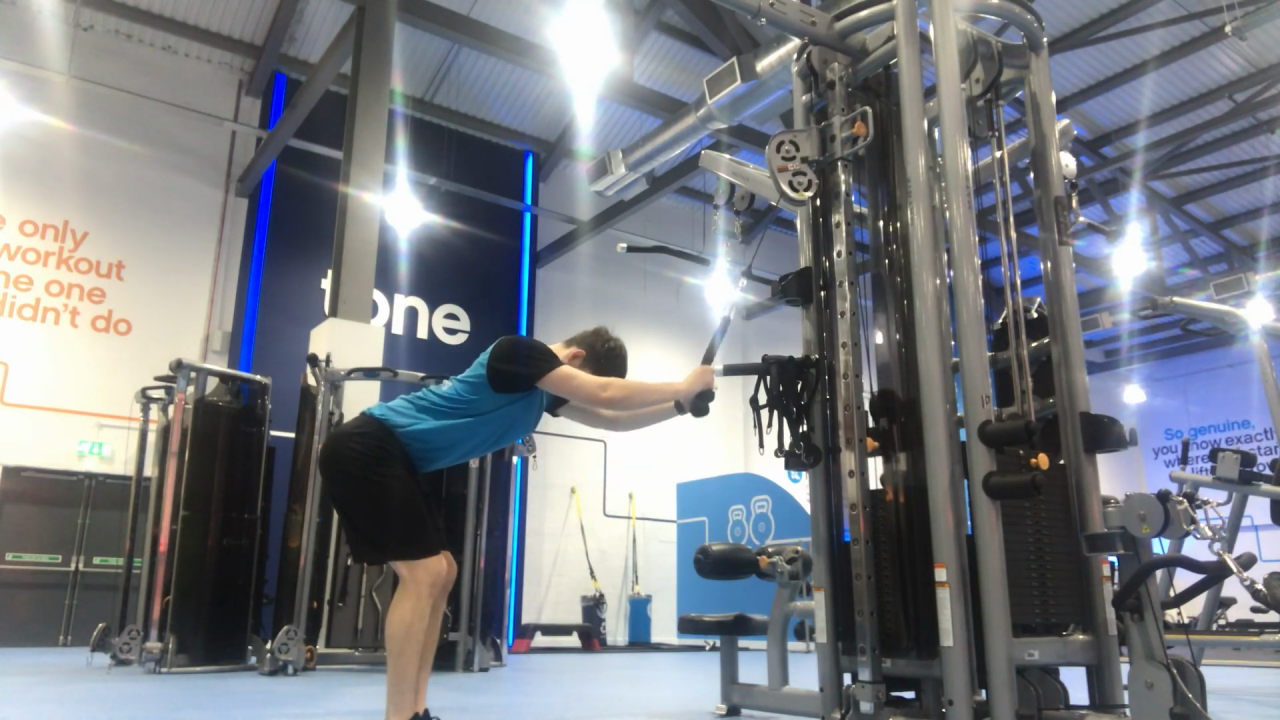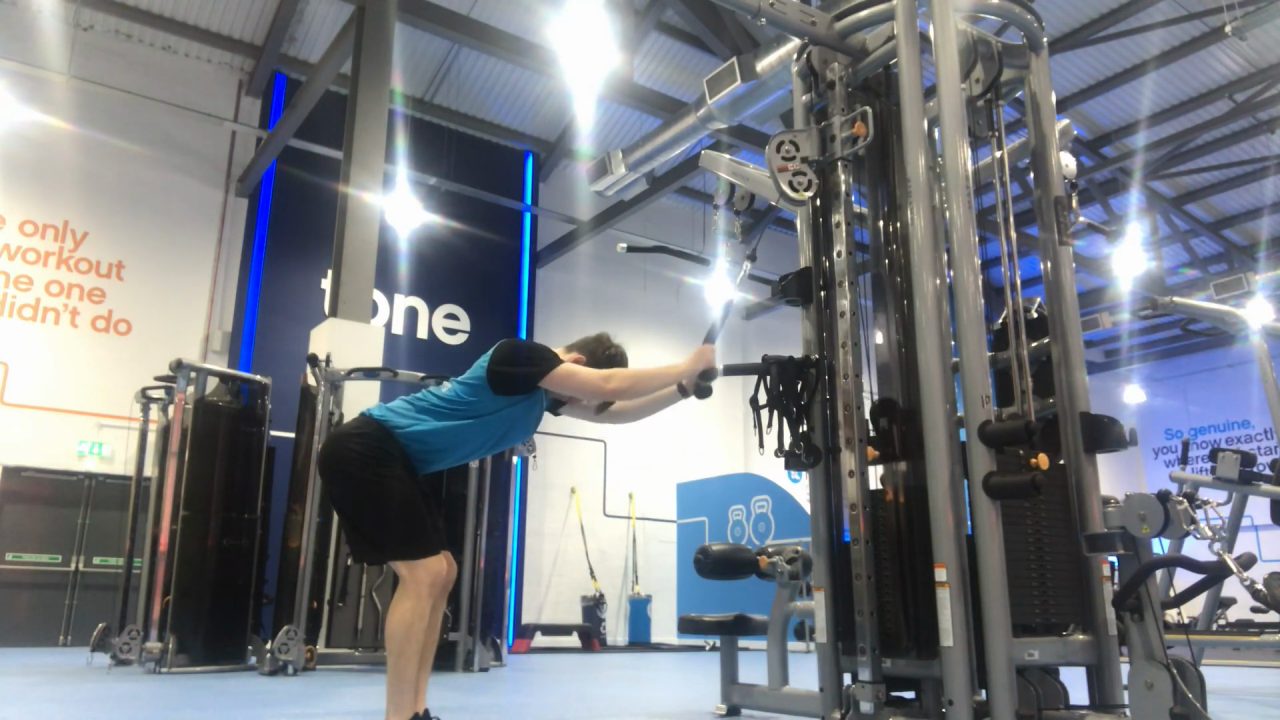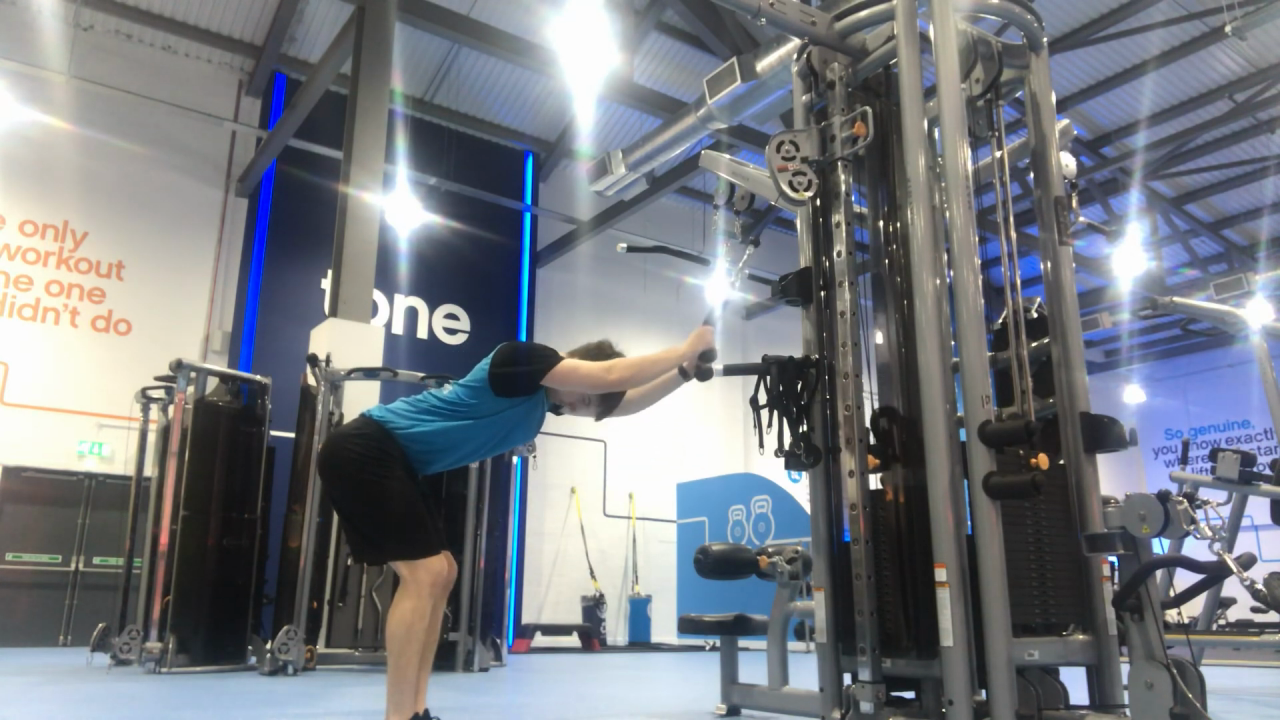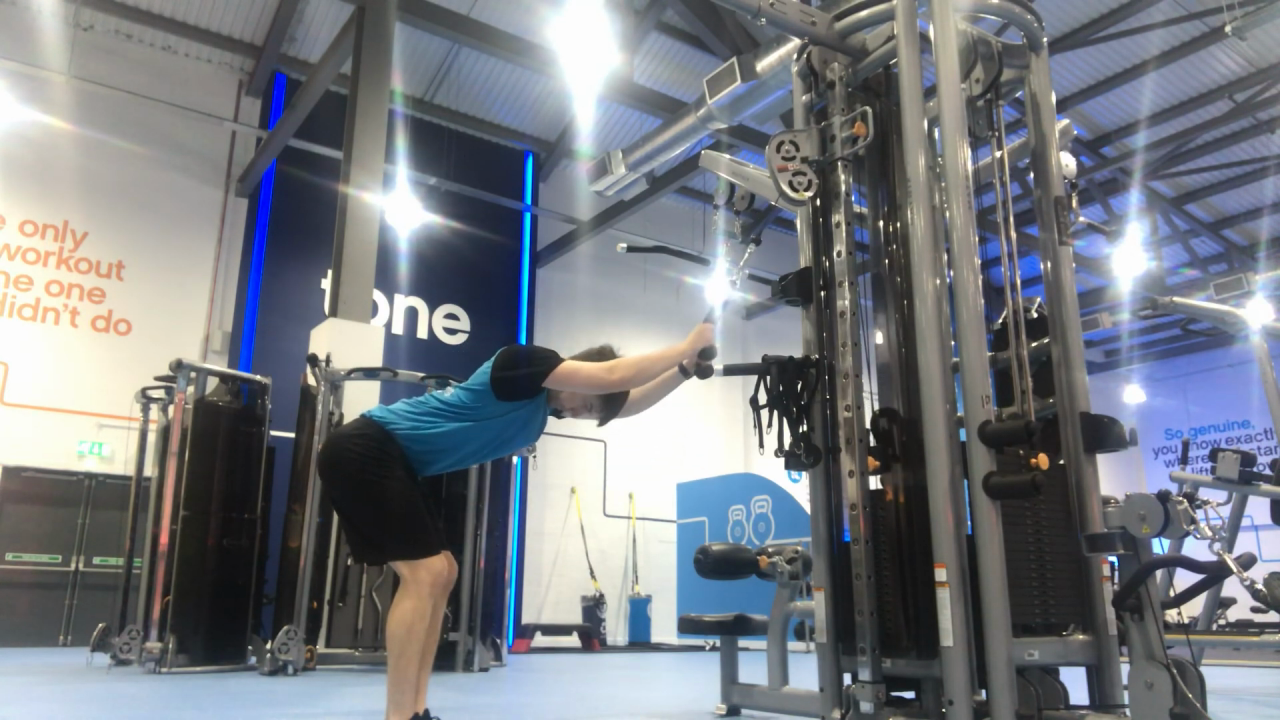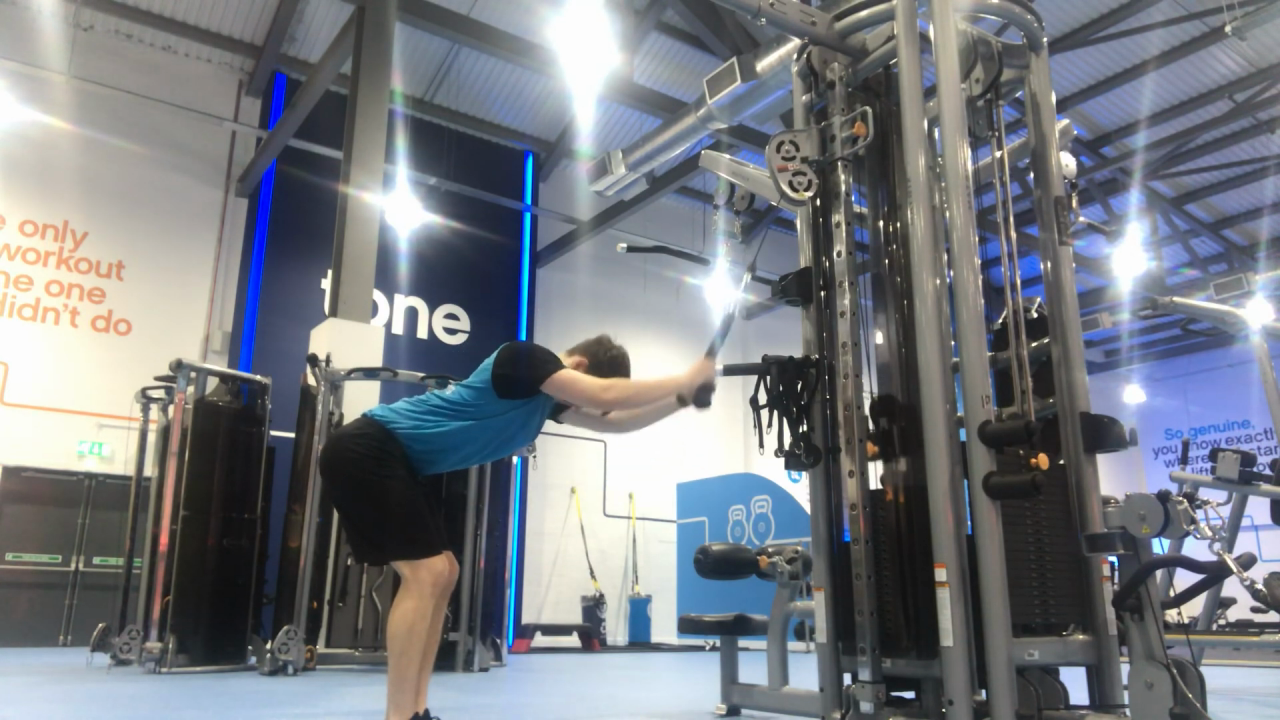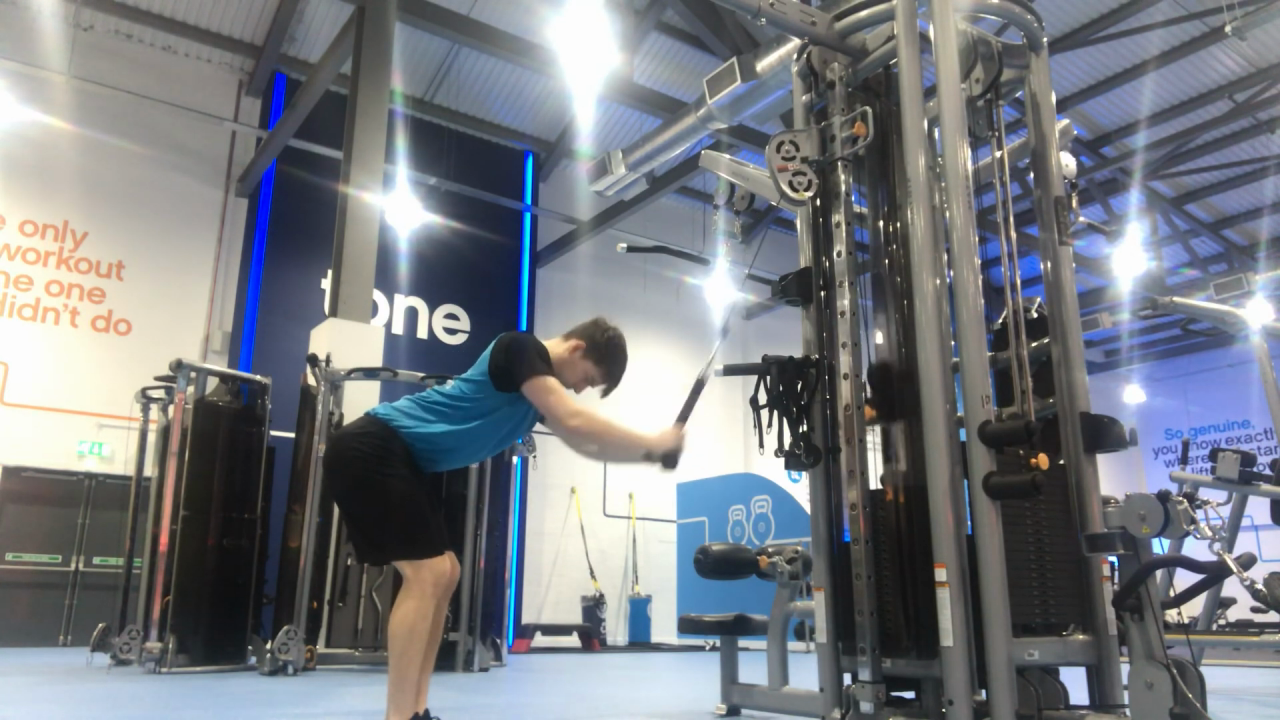
dt=0.2s
person 1, frame 1
left shoulder: (545, 387)
right shoulder: (520, 352)
left elbow: (611, 417)
right elbow: (606, 394)
left wrist: (680, 403)
right wrist: (684, 387)
left hip: (391, 457)
right hip: (367, 449)
left knee: (439, 573)
right knee: (423, 573)
person 1, frame 2
left shoulder: (544, 389)
right shoulder: (520, 355)
left elbow: (617, 410)
right elbow: (610, 384)
left wrist: (684, 387)
right wrist: (687, 366)
left hip: (388, 457)
right hip: (365, 450)
left knee: (439, 573)
right knee: (423, 573)
person 1, frame 3
left shoulder: (544, 389)
right shoulder: (521, 359)
left elbow: (623, 401)
right elbow: (612, 377)
left wrist: (685, 371)
right wrist: (686, 349)
left hip: (387, 458)
right hip: (365, 450)
left knee: (439, 573)
right knee: (424, 574)
person 1, frame 4
left shoulder: (546, 394)
right shoulder: (522, 362)
left elbow: (625, 402)
right elbow: (614, 377)
left wrist: (686, 369)
right wrist: (686, 347)
left hip: (386, 458)
right hip: (364, 451)
left knee: (439, 574)
right knee: (424, 573)
person 1, frame 5
left shoulder: (548, 395)
right shoulder: (524, 359)
left elbow: (615, 420)
right elbow: (607, 395)
left wrist: (682, 395)
right wrist: (686, 379)
left hip: (388, 458)
right hip: (367, 451)
left knee: (442, 573)
right knee: (425, 574)
person 1, frame 6
left shoulder: (540, 388)
right shoulder: (520, 350)
left elbow: (587, 443)
right elbow: (575, 422)
left wrist: (648, 450)
right wrist: (651, 442)
left hip: (392, 458)
right hip: (370, 450)
left knee: (441, 573)
right knee: (427, 574)
